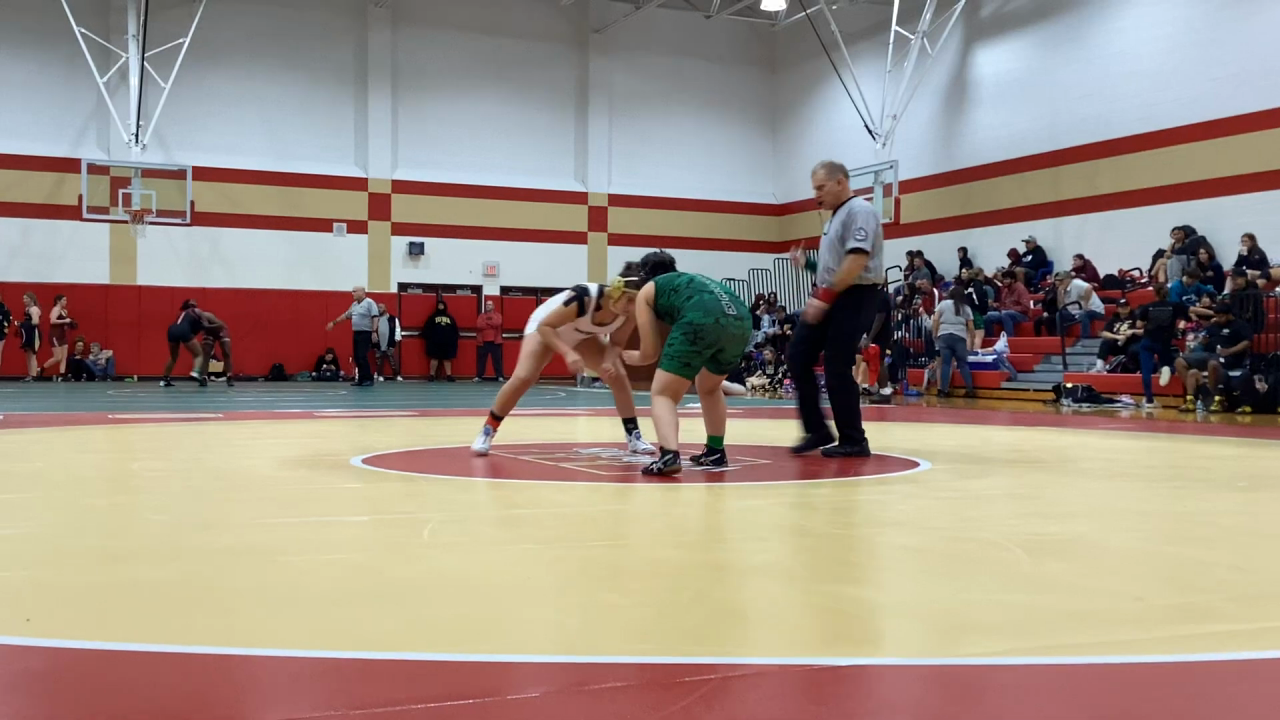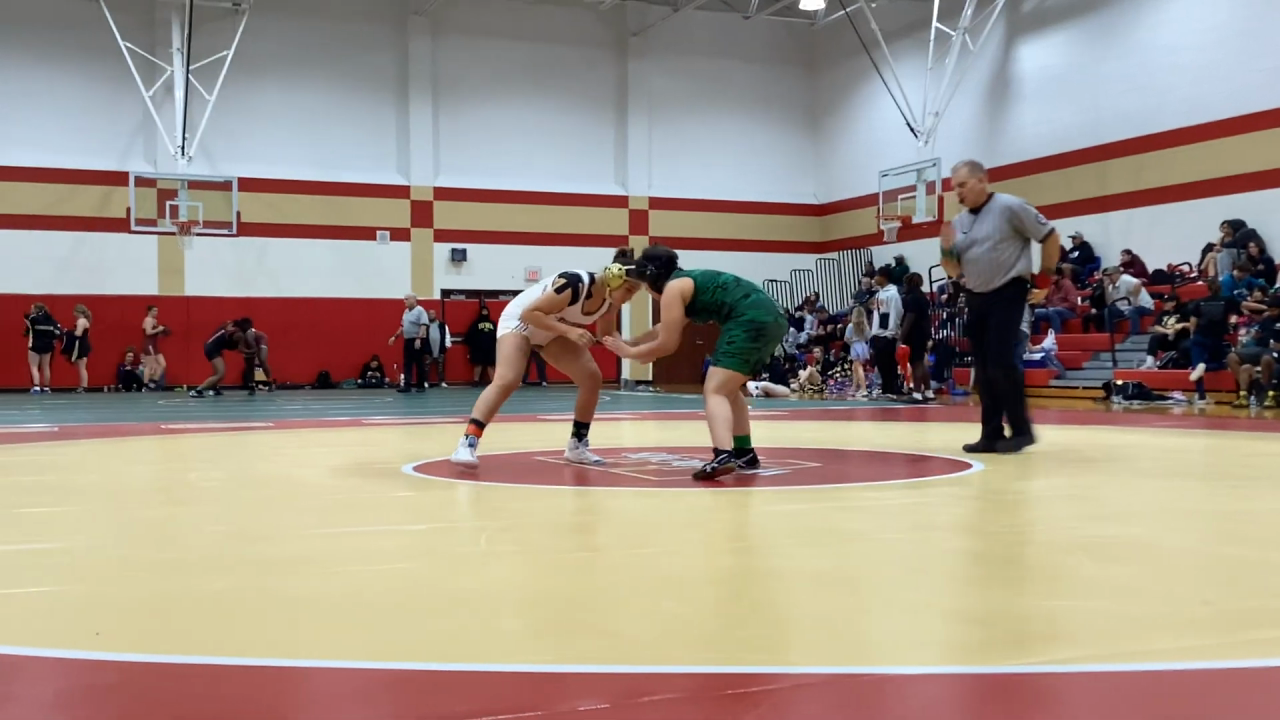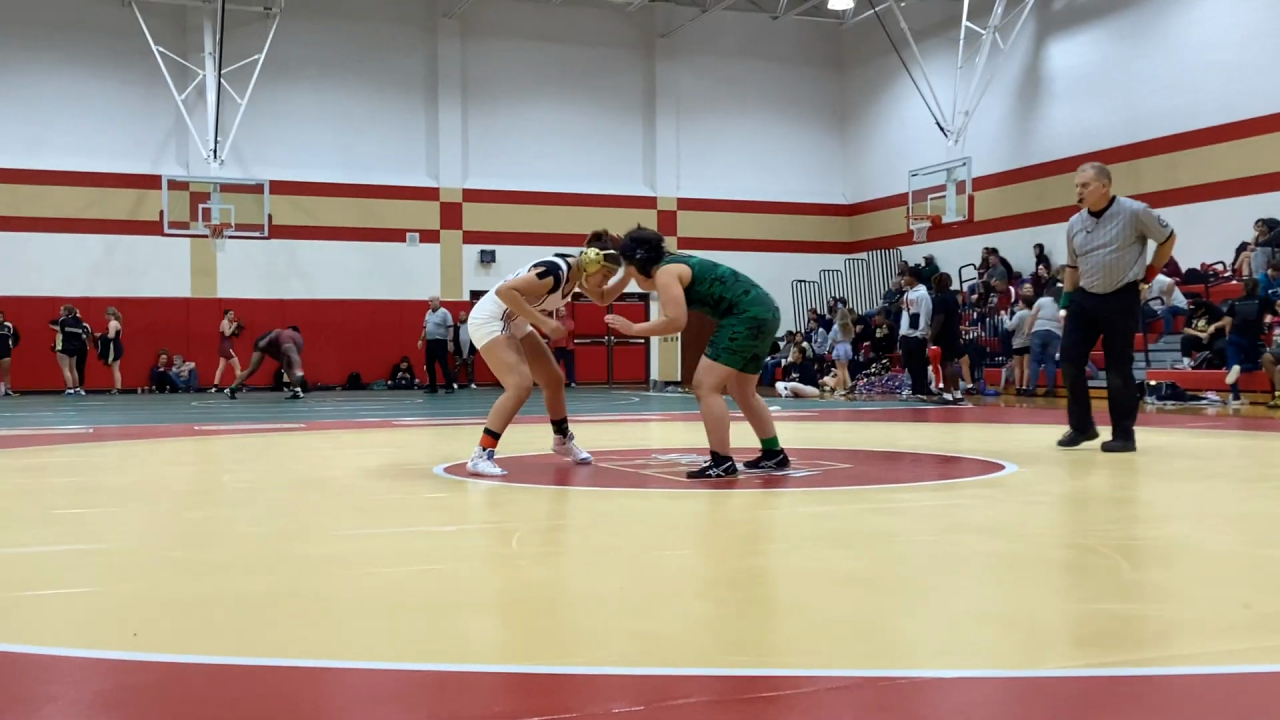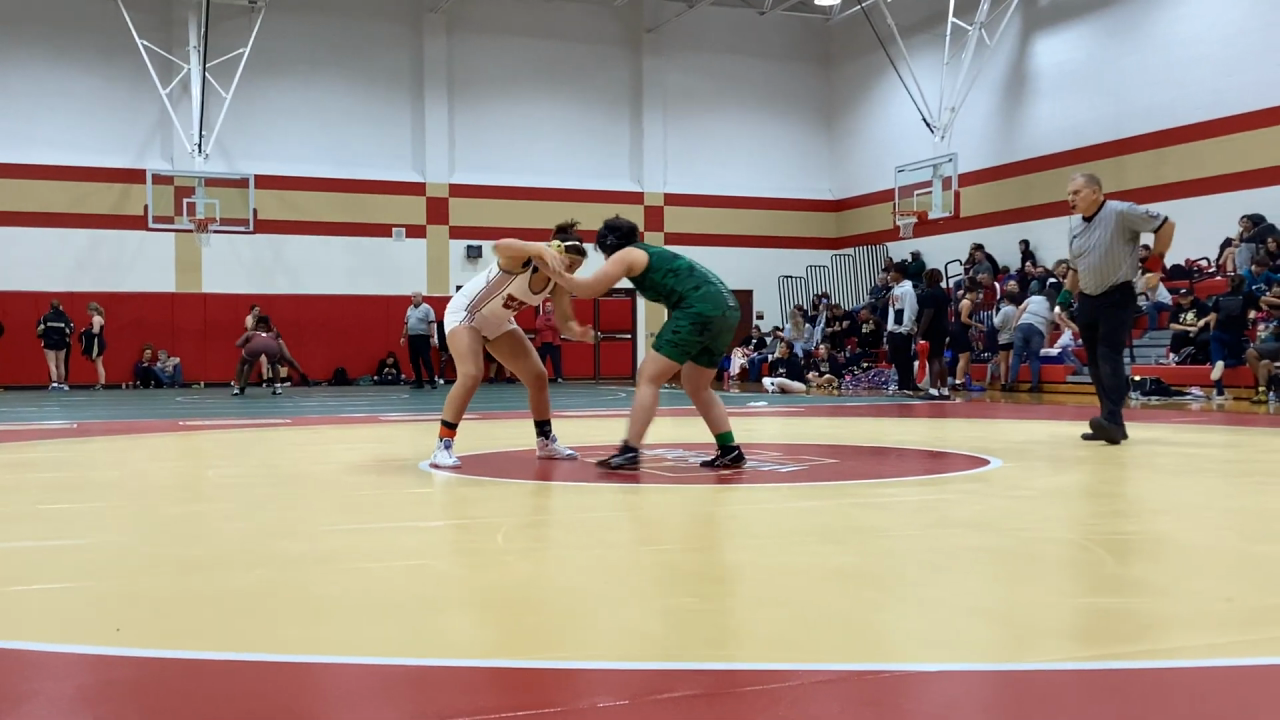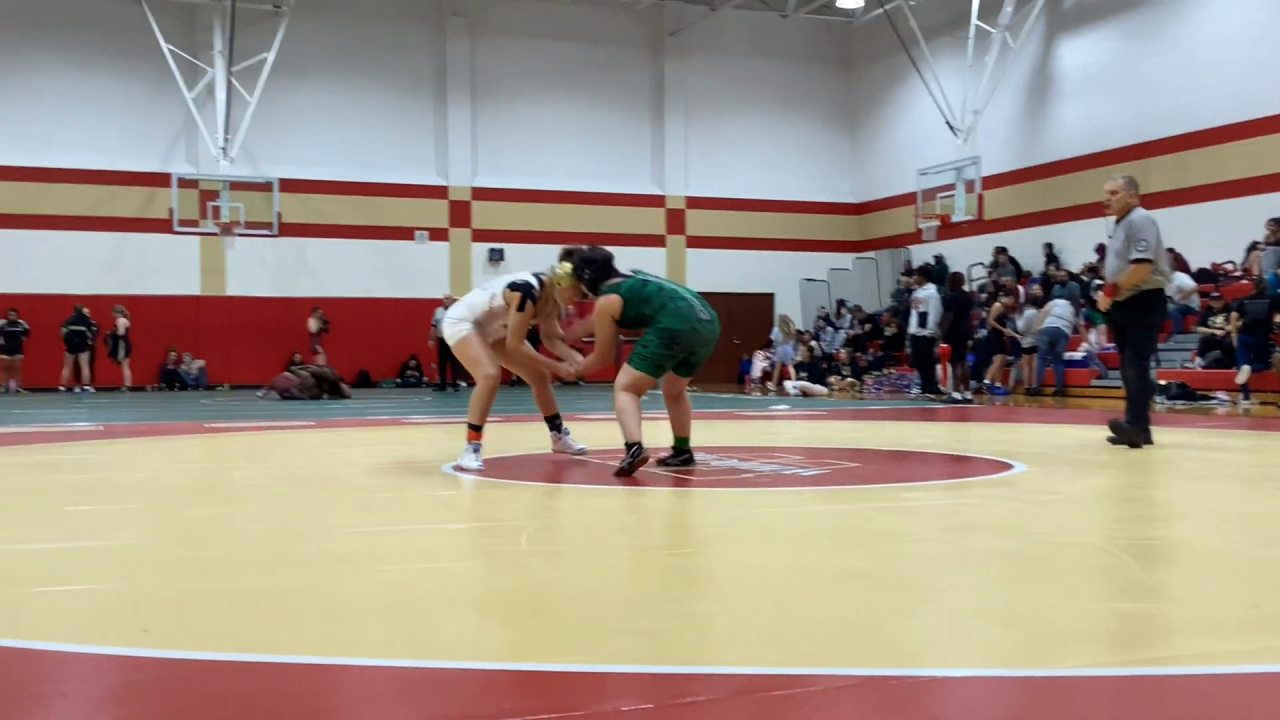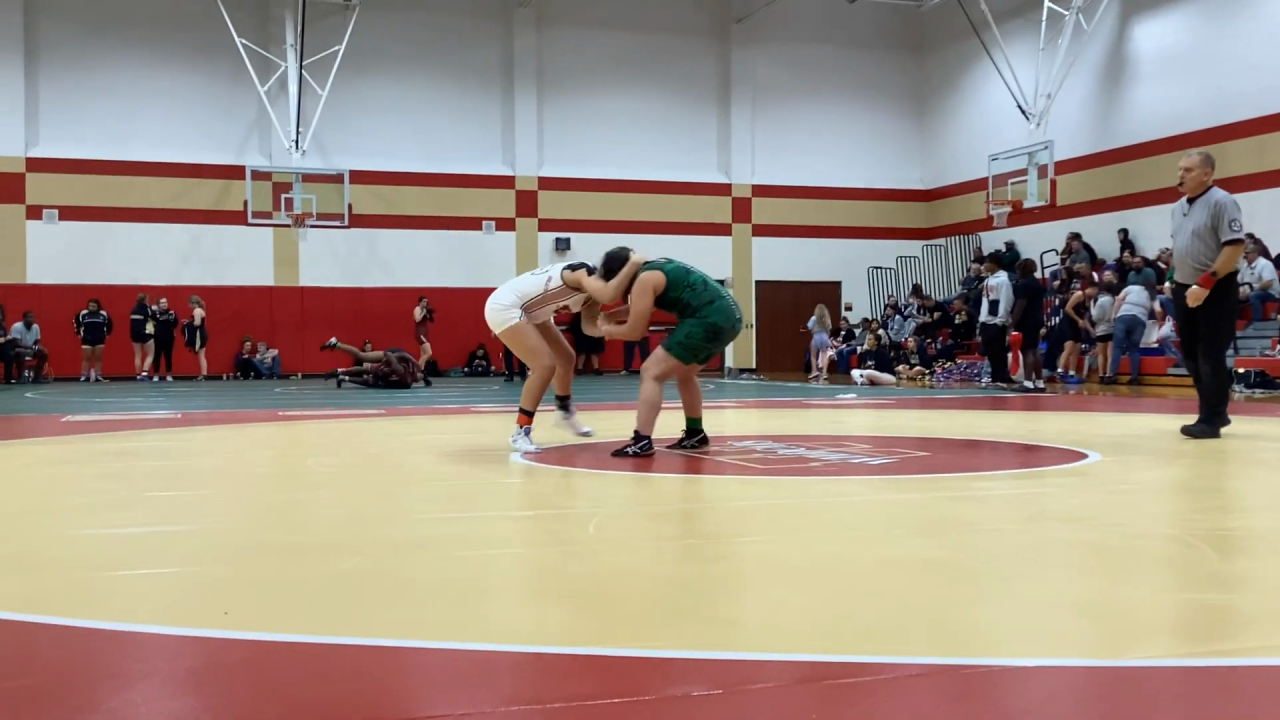
dt=0.7s
person 1, frame 1
left shoulder: (859, 211)
right shoulder: (835, 217)
left elbow: (857, 262)
left wrist: (823, 296)
right wrist: (809, 263)
left hip: (853, 301)
right hip: (829, 301)
left knee: (837, 370)
right knee: (797, 359)
left ankle: (853, 441)
right ankle: (816, 430)
person 1, frame 2
left shoulder: (1011, 207)
right shoulder: (960, 221)
left elbow: (1051, 238)
right elbow: (953, 270)
left wrist: (1043, 278)
right wrist: (946, 249)
left hip: (1007, 295)
right hip: (976, 298)
left knee: (1001, 362)
right knee: (984, 367)
left ankle: (1021, 430)
right ankle: (992, 435)
person 1, frame 3
left shoulder: (1135, 212)
right shoulder: (1075, 224)
left elbow: (1168, 239)
left wrist: (1150, 274)
right wrist: (1066, 301)
left hip: (1121, 299)
right hip: (1085, 299)
left knee: (1118, 367)
right knee: (1070, 360)
left ankle: (1123, 434)
right ankle: (1081, 426)
person 1, frame 4
left shoulder: (1121, 212)
right shoulder: (1075, 228)
left elbow: (1166, 226)
left wrist: (1154, 263)
right wrist: (1064, 298)
left hip: (1117, 297)
right hip: (1087, 300)
left knee: (1109, 357)
right knee: (1095, 363)
left ankle: (1112, 420)
right ankle: (1112, 422)
person 1, frame 5
left shoulder: (1140, 221)
right shoulder: (1117, 225)
left elbow: (1143, 266)
left wrist: (1109, 291)
right wrist: (1109, 294)
left hip: (1145, 303)
right hip: (1122, 304)
left knee: (1136, 364)
right knee: (1129, 367)
left ankle: (1134, 425)
right ankle: (1140, 428)
person 1, frame 6
left shoulder: (1221, 202)
right shoulder: (1178, 207)
left elbow: (1235, 247)
left wrist: (1206, 282)
right wrist: (1174, 283)
left hip: (1215, 290)
right hip: (1186, 290)
left knee: (1211, 357)
right knee: (1192, 356)
left ankle: (1210, 420)
right ankle: (1215, 412)
person 2, frame 1
left shoulder: (646, 291)
right shoulder: (690, 282)
left elbow: (651, 351)
left wrist: (636, 358)
left hip: (701, 320)
right hip: (740, 320)
left knee: (662, 393)
right knee: (708, 388)
left ankle: (670, 456)
right ankle: (715, 452)
person 2, frame 2
left shoulder: (673, 288)
right shoulder: (691, 282)
left elbow: (667, 344)
right elbow: (668, 331)
left wrist: (630, 353)
right wrist: (631, 342)
left hip: (751, 320)
right hip: (772, 318)
left knee: (715, 392)
right knee: (728, 388)
left ankle: (723, 456)
right ankle: (744, 453)
person 2, frame 3
left shoulder: (666, 272)
right shoulder: (673, 261)
left elbow: (675, 322)
right elbow: (651, 285)
left wrist: (632, 328)
left hip: (747, 316)
right hip: (763, 312)
left knee: (705, 386)
right knee: (743, 392)
left ankle: (723, 462)
right ankle: (774, 454)
person 2, frame 4
left shoulder: (626, 256)
right shoulder: (654, 256)
left elbow: (588, 289)
left wrist: (560, 276)
left hip: (701, 310)
right hip: (726, 309)
left knee: (647, 378)
right knee: (697, 387)
left ankle: (630, 451)
right ankle: (730, 450)
person 2, frame 5
left shoulder: (605, 302)
right shoulder: (631, 277)
left elbow: (601, 358)
left wrist: (577, 369)
right wrist: (571, 334)
left hip: (674, 325)
right hip: (707, 322)
left knee: (624, 390)
right knee: (674, 390)
left ankle: (634, 448)
right ankle: (682, 451)
person 2, frame 6
left shoulder: (643, 280)
right shoulder: (658, 266)
left elbow: (635, 330)
right elbow: (640, 310)
left wrist: (606, 328)
right wrist: (608, 316)
left hip: (709, 319)
right hip: (728, 316)
left knee: (652, 373)
right knee: (682, 373)
left ankle: (643, 441)
right ankle: (695, 434)
person 3, frame 1
left shoulder: (630, 313)
right shoulder: (584, 297)
left elbow: (617, 344)
right elbow: (544, 327)
left wrist: (609, 361)
right wrist: (569, 353)
left hip: (584, 335)
right hip: (544, 328)
left knee: (617, 378)
right knee: (523, 378)
left ankle: (634, 437)
right ankle: (486, 432)
person 3, frame 2
left shoulder: (611, 300)
right shoulder: (574, 284)
left elbow: (606, 334)
right elbow: (529, 312)
right wrist: (568, 330)
left hip: (554, 331)
right hip: (520, 320)
left knee: (593, 377)
right knee: (506, 381)
left ankle: (578, 445)
right ankle: (467, 444)
person 3, frame 3
left shoulder: (577, 271)
right shoulder: (555, 273)
left elbow: (603, 298)
right elbow: (503, 290)
left wrist: (626, 276)
right wrist: (541, 320)
left hip: (513, 325)
right hip: (489, 320)
left knee: (555, 380)
right knee: (519, 387)
left ankle: (563, 441)
right ankle: (481, 456)
person 3, frame 4
left shoulder: (558, 280)
right shoulder: (522, 260)
left elbow: (565, 322)
right elbow: (500, 246)
left wrist: (580, 332)
right wrist: (544, 251)
left hip: (498, 322)
right hip: (465, 314)
left knee: (537, 376)
right knee: (471, 376)
left ankle: (546, 442)
right ankle: (443, 446)
person 3, frame 5
left shoulder: (553, 296)
right shoulder: (527, 291)
left elbow: (551, 337)
right elbow: (515, 345)
left wrist: (576, 358)
right wrist: (556, 366)
left hip: (493, 329)
right hip: (461, 323)
left knee: (540, 374)
right knee: (489, 375)
left ankle: (560, 436)
right ankle: (470, 450)
person 3, frame 6
left shoulder: (594, 291)
right shoulder: (585, 274)
left elbow: (591, 326)
right elbow: (609, 296)
right wrist: (633, 264)
left hip: (528, 313)
right hip: (504, 307)
left knee: (566, 357)
right knee: (546, 366)
left ankle: (565, 413)
right ankle: (521, 433)
